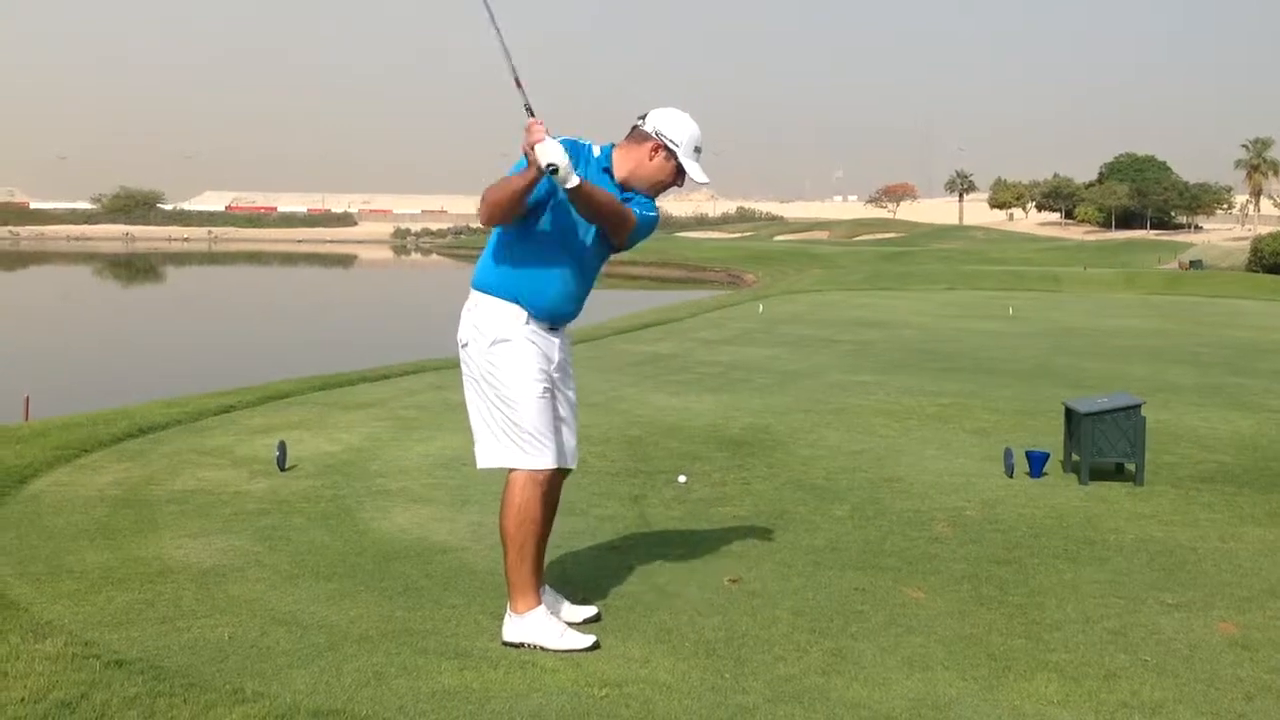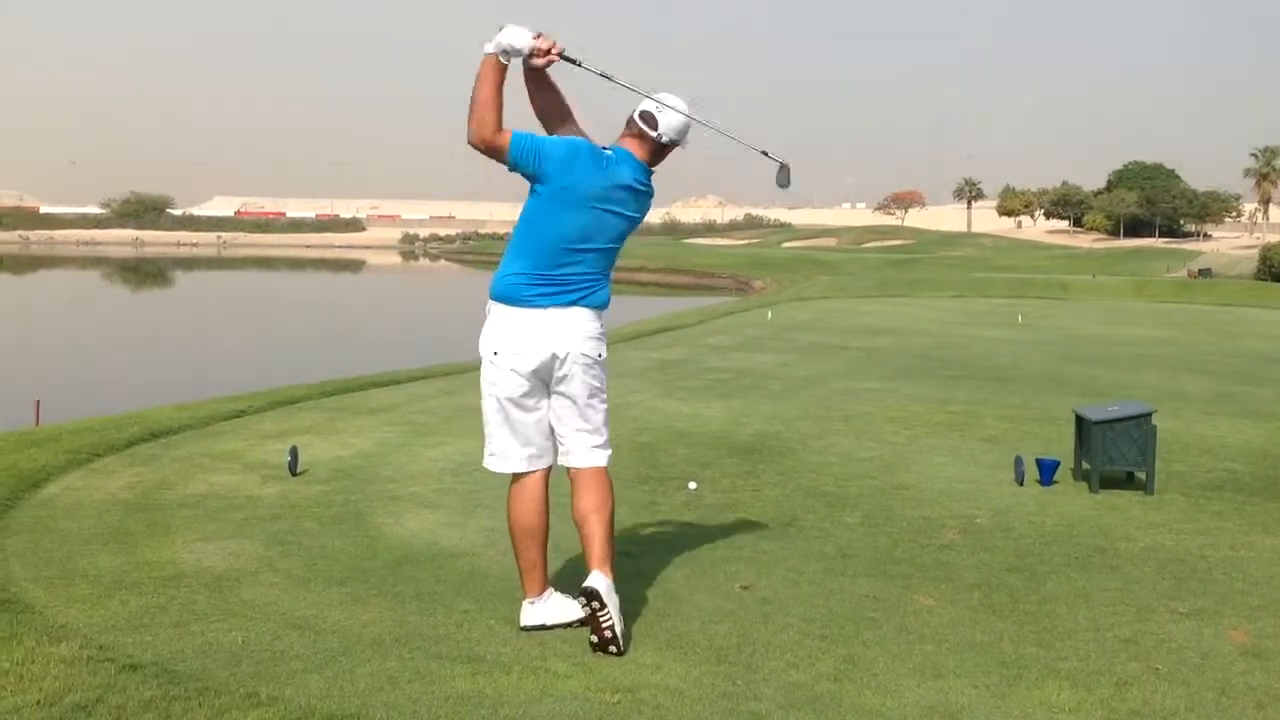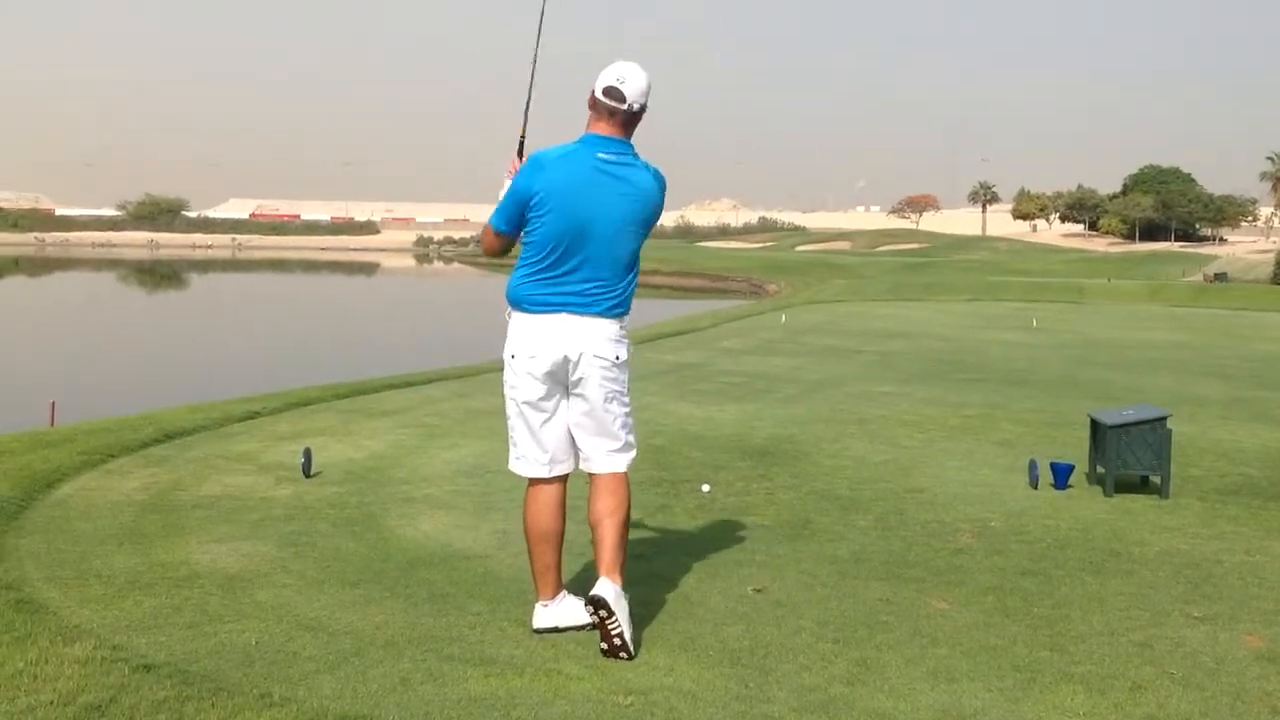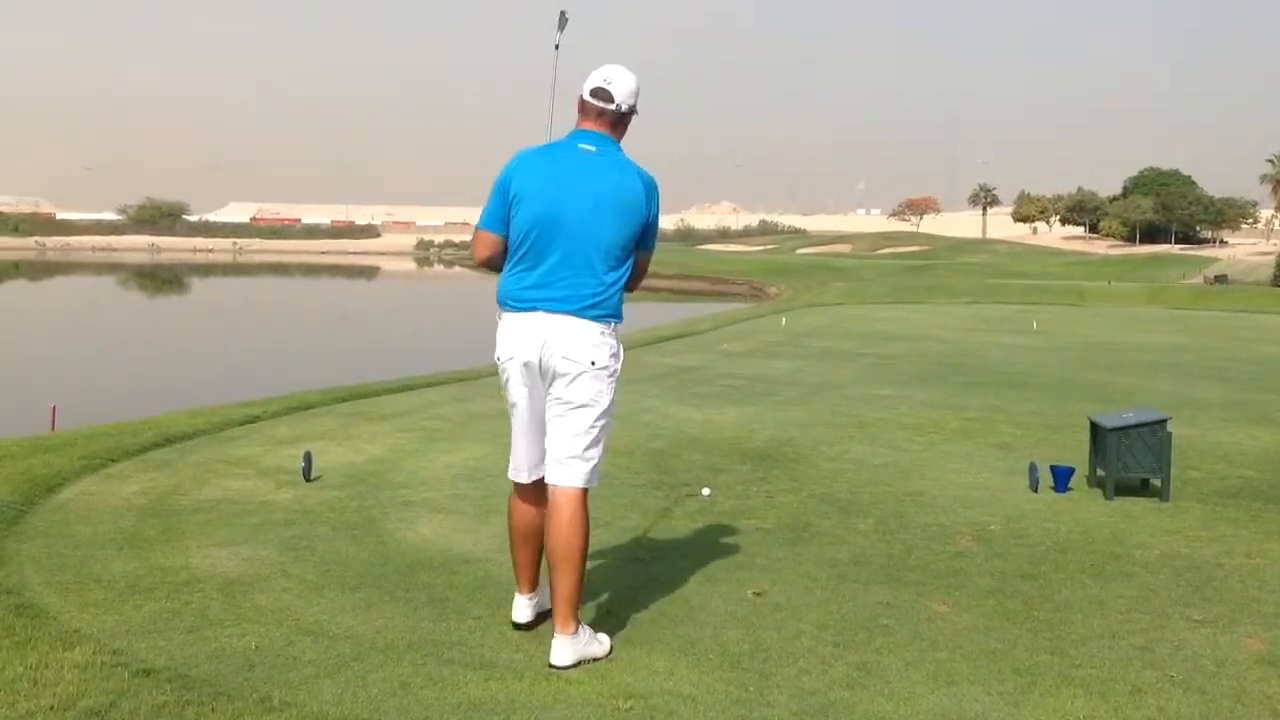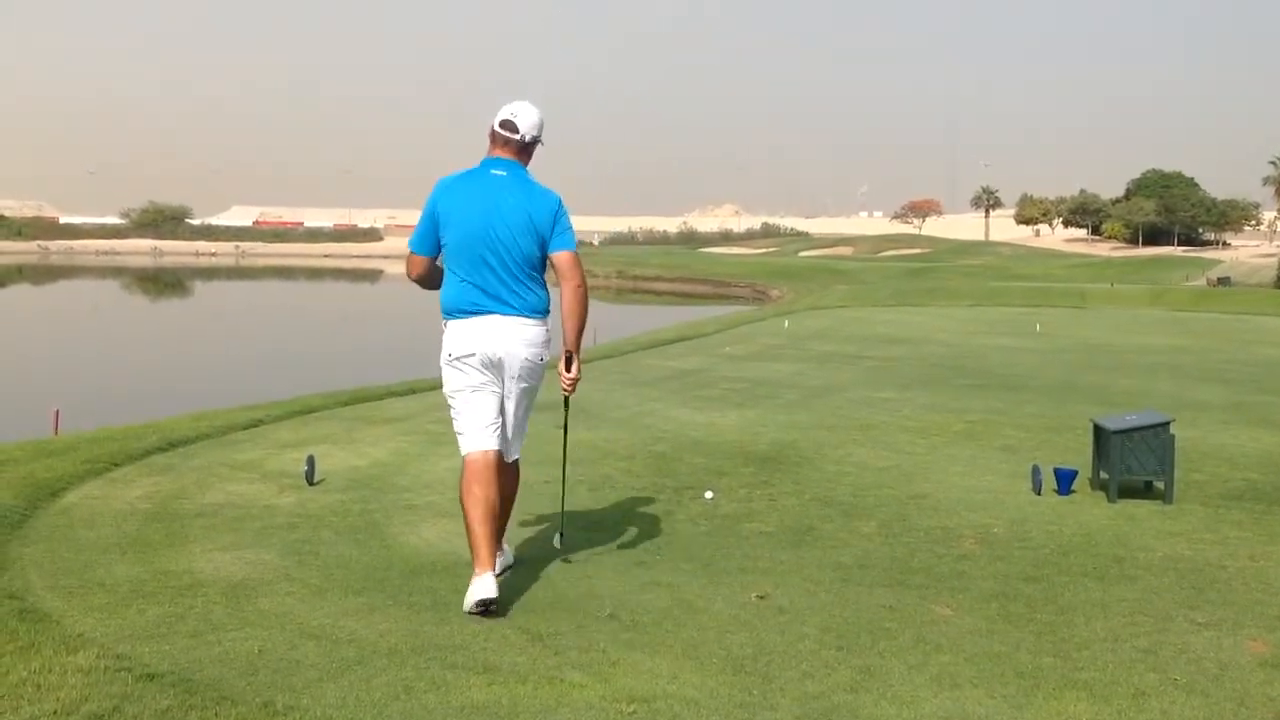
dt=1s
person 1, frame 1
left shoulder: (642, 212)
right shoulder: (566, 157)
left elbow: (609, 214)
right elbow: (490, 211)
left wrist: (569, 178)
right wrist: (534, 166)
left hip: (550, 335)
right hip: (501, 328)
left knee: (554, 467)
right knee: (531, 468)
left ankle: (533, 592)
right ankle: (523, 616)
person 1, frame 2
left shoulder: (574, 161)
right shoulder: (639, 193)
left elbow: (481, 136)
right elbow: (556, 120)
left wrist: (497, 55)
right wrist: (538, 68)
left hip: (515, 329)
right hip: (579, 330)
left knee: (527, 469)
right knee: (589, 460)
left ankle: (537, 598)
right ankle: (599, 579)
person 1, frame 3
left shoulder: (541, 169)
right shoulder: (651, 184)
left elbow: (491, 245)
left hip: (534, 335)
right hip: (600, 337)
left knee: (544, 473)
right knee: (609, 466)
left ankle: (550, 601)
right ankle: (609, 587)
person 1, frame 4
left shoulder: (524, 164)
right shoulder: (640, 184)
left elbow: (484, 253)
left hip: (519, 331)
right hip: (586, 339)
left knee: (526, 473)
right knee: (569, 483)
left ankle: (526, 597)
right ankle: (568, 633)
person 1, frame 5
left shoulder: (447, 191)
right shoulder: (546, 201)
left elbow: (417, 271)
right elbow: (572, 282)
right wrist: (572, 353)
left hip: (468, 334)
right hip: (525, 336)
left knee: (479, 452)
right knee: (508, 450)
left ankle: (485, 565)
right ankle: (494, 550)
